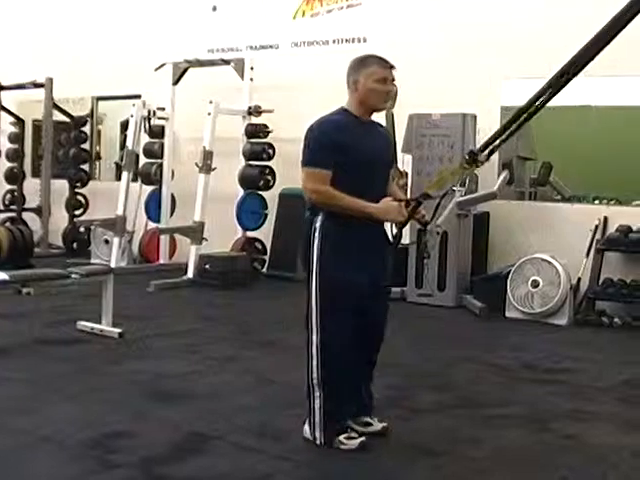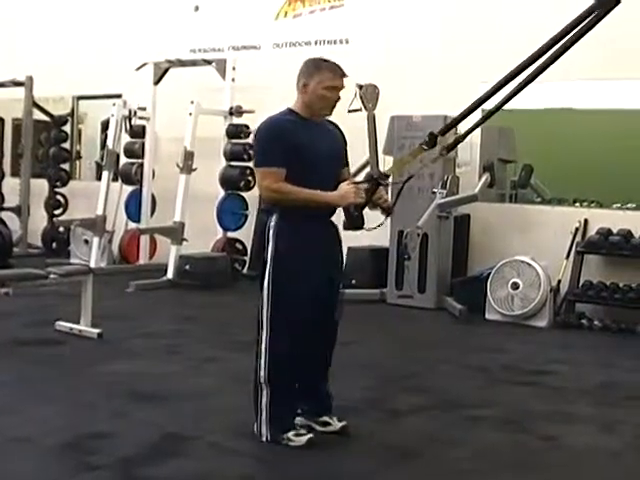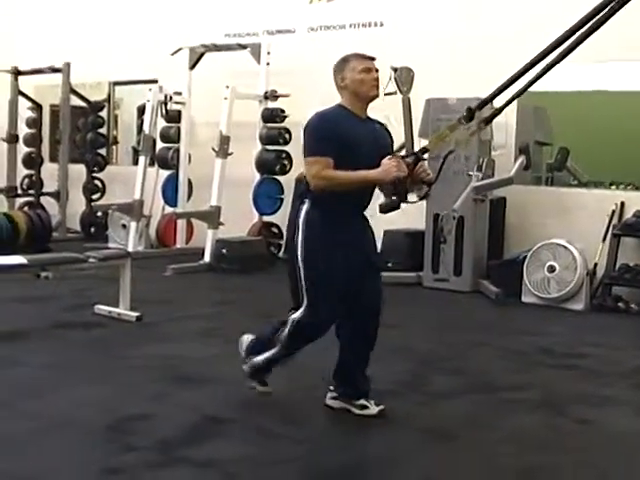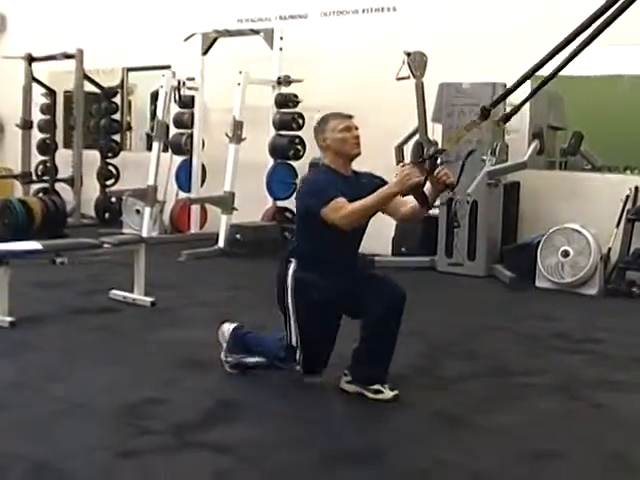
dt=1s
person 1, frame 1
left shoulder: (382, 135)
right shoulder: (328, 130)
right elbow: (315, 190)
left wrist: (403, 205)
right wrist: (374, 209)
left hip: (371, 241)
right hip: (333, 240)
left knee: (370, 329)
right knee: (331, 334)
left ankle: (357, 408)
right ankle: (324, 422)
person 1, frame 2
left shoulder: (333, 133)
right shoulder: (276, 130)
left elbow: (341, 180)
right elbow: (269, 188)
left wrist: (365, 194)
right wrist: (331, 197)
left hip: (325, 236)
right hip: (289, 238)
left knee: (322, 328)
right knee: (282, 332)
left ankle: (314, 407)
right ankle: (274, 420)
person 1, frame 3
left shoulder: (380, 132)
right shoulder: (325, 123)
left elbow: (386, 179)
right elbow: (317, 178)
left wrist: (411, 177)
right wrist: (376, 174)
left hip: (356, 225)
right hip: (319, 225)
left knee: (365, 311)
right knee: (317, 312)
left ankle: (348, 390)
right ankle: (256, 353)
person 1, frame 4
left shoulder: (367, 183)
right shoulder: (315, 184)
left elbow: (406, 212)
right elbow: (345, 218)
left wrist: (433, 191)
right wrist: (395, 187)
left hip: (346, 273)
right hip: (306, 278)
left knee: (390, 299)
right knee: (306, 362)
left ankle: (364, 376)
right ankle: (237, 339)
